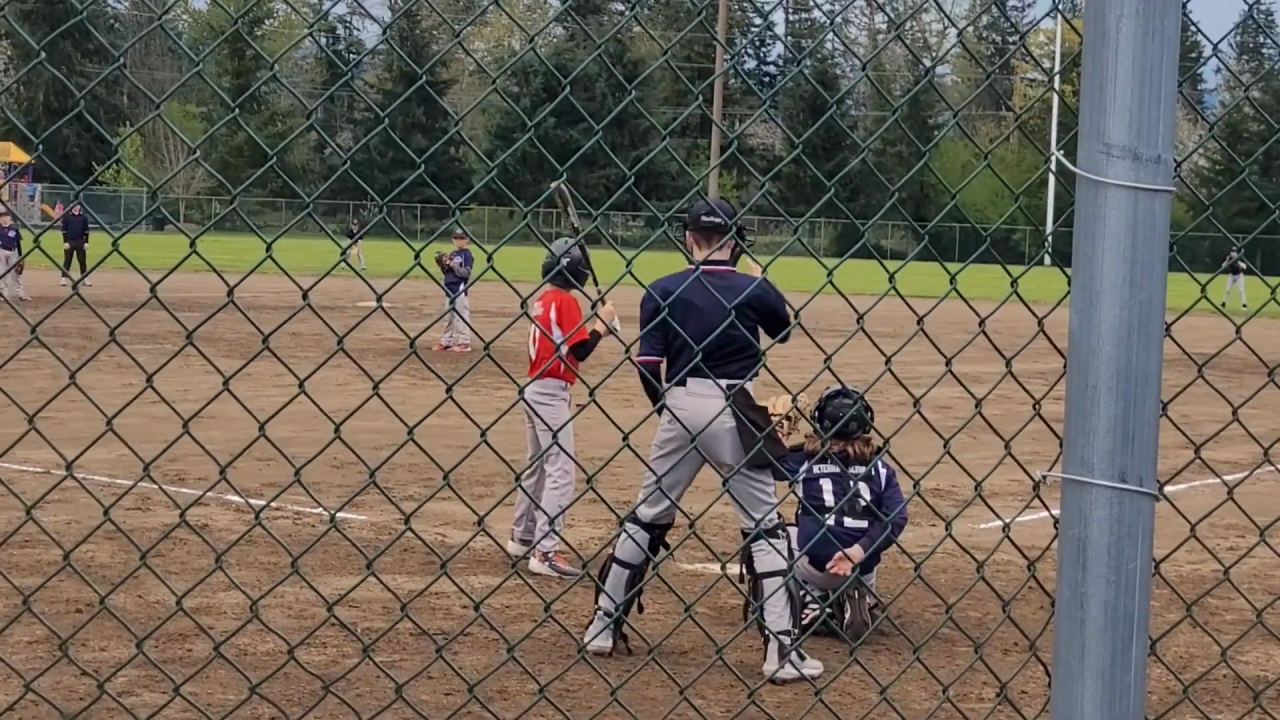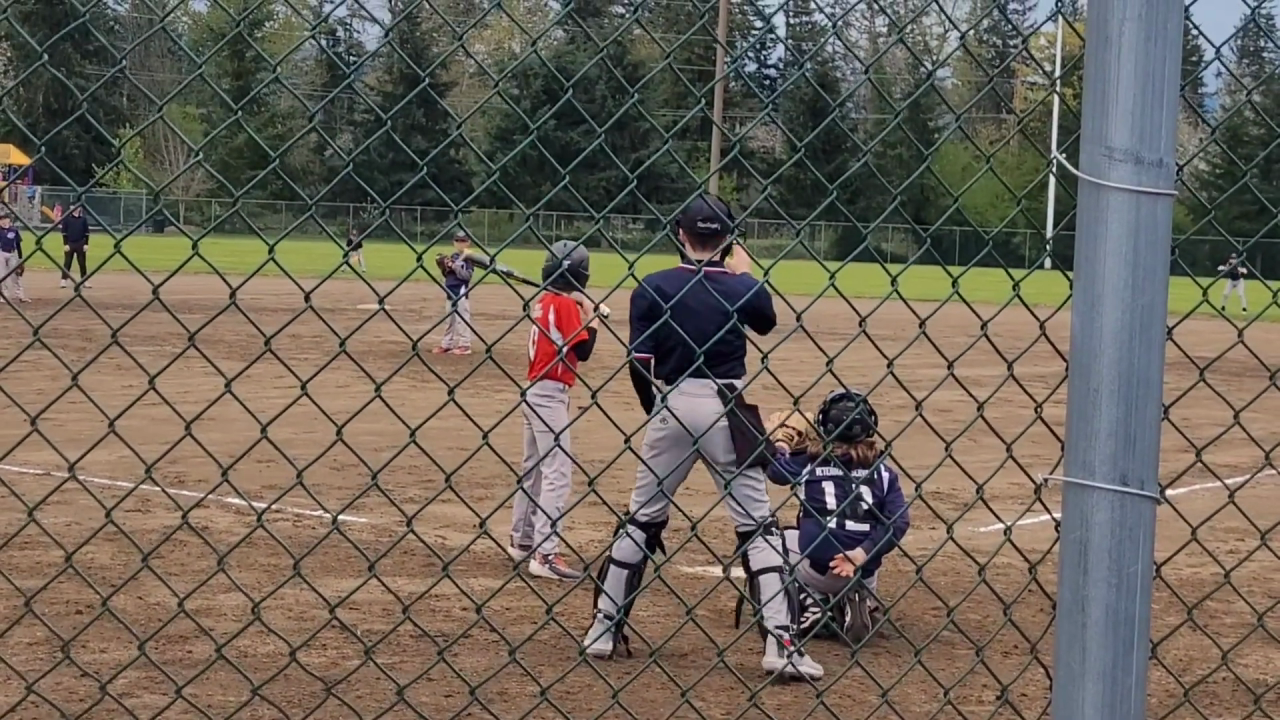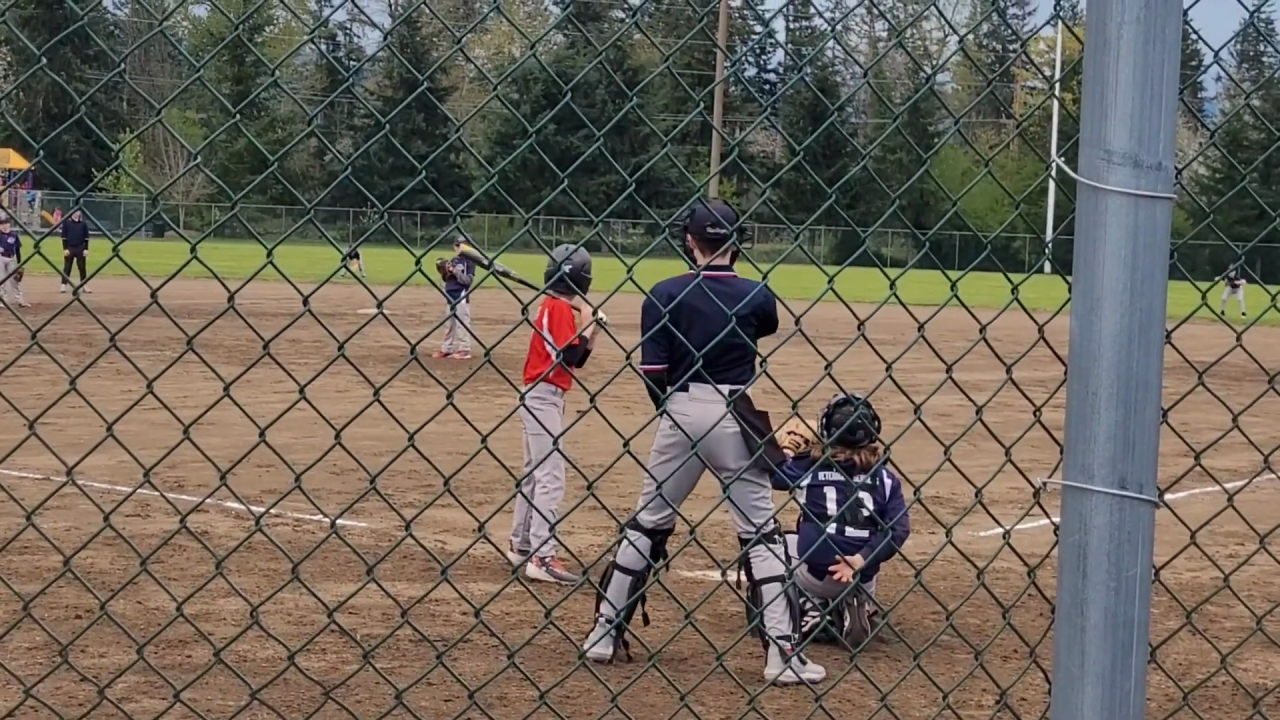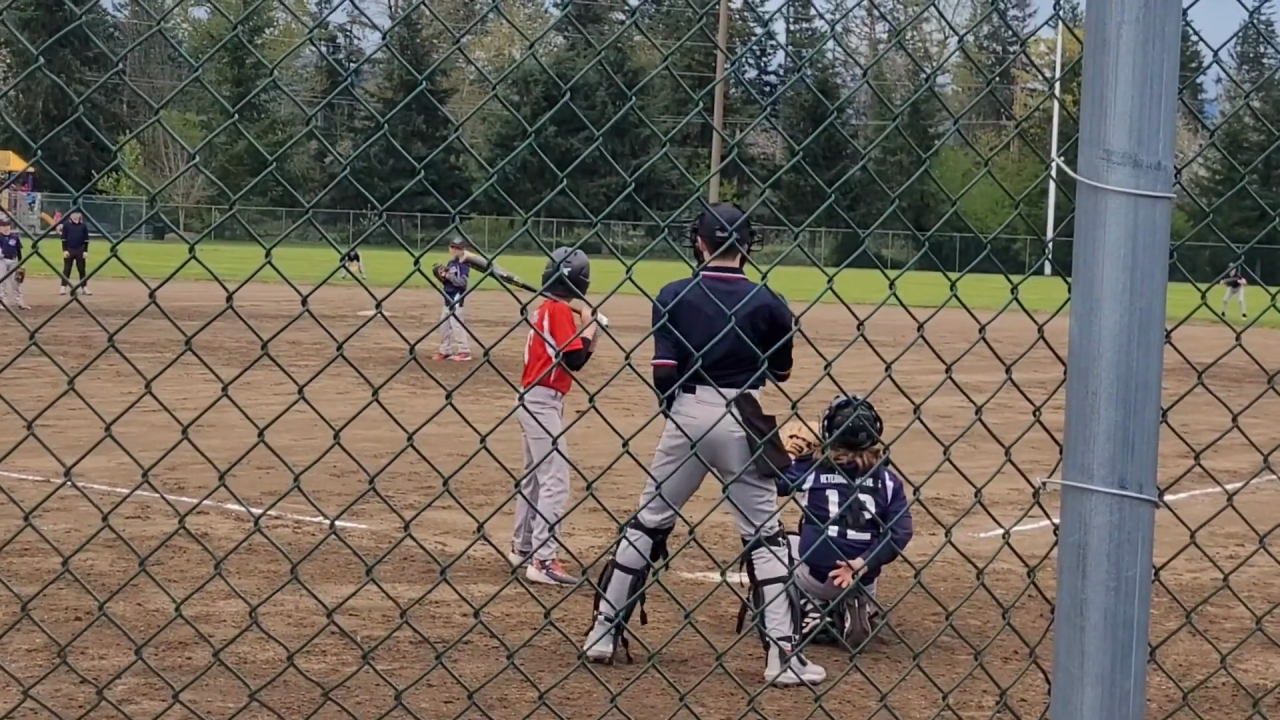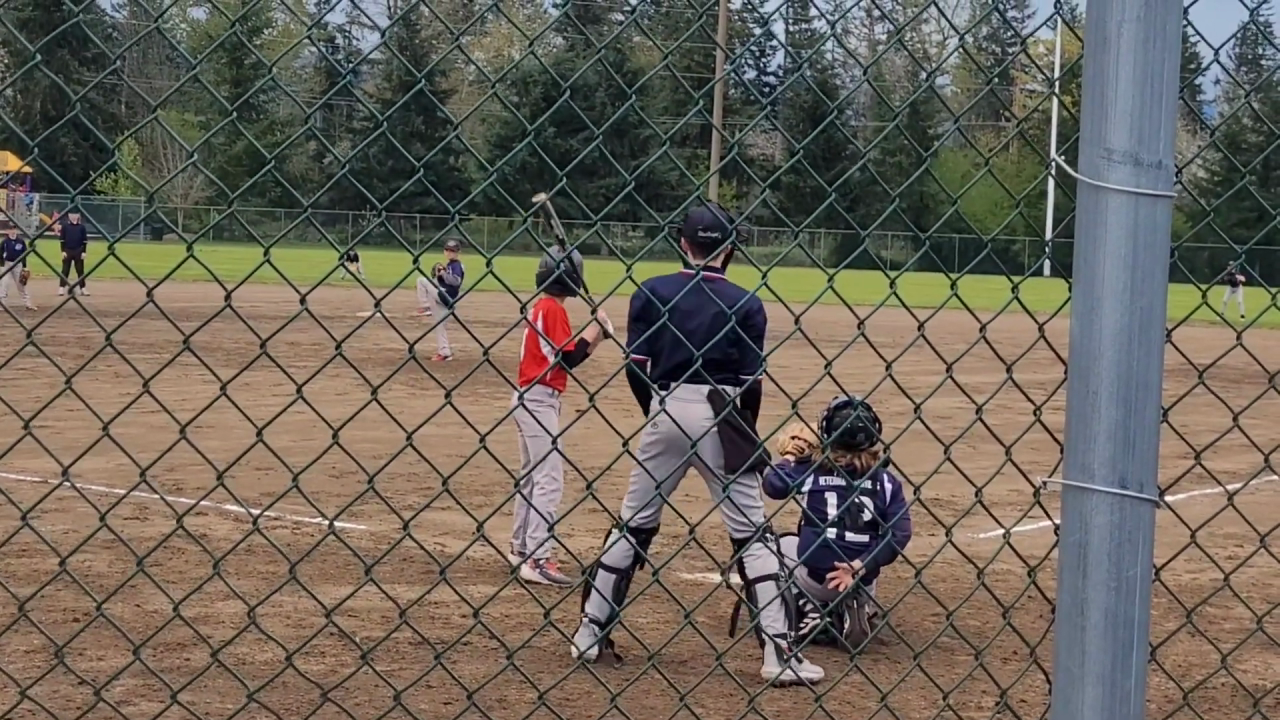
dt=0.4s
person 1, frame 1
left shoulder: (662, 290)
right shoulder: (755, 288)
left elbow: (649, 368)
right elbow: (783, 331)
left hip: (681, 407)
right hip: (736, 413)
left knee: (646, 518)
right knee: (764, 529)
left ankle: (604, 625)
right ankle: (782, 647)
person 1, frame 2
left shoulder: (652, 287)
right shoulder: (746, 289)
left elbow: (638, 364)
right elbow: (767, 323)
left wrist: (654, 413)
left hip: (672, 407)
right hip: (727, 412)
left knee: (641, 520)
right knee: (759, 527)
left ankle: (604, 629)
right ankle: (781, 643)
person 1, frame 3
left shoulder: (663, 294)
right shoulder: (756, 295)
left elbow: (651, 373)
left wrist: (670, 413)
left hip: (680, 413)
right hip: (733, 418)
left knee: (646, 525)
right knee: (761, 534)
left ankle: (605, 634)
right ankle: (782, 653)
person 1, frame 4
left shoulder: (673, 295)
right shoulder: (768, 302)
left elbow: (664, 371)
right elbow: (782, 371)
left wrist: (674, 416)
left hip: (686, 414)
right hip: (740, 421)
left knee: (647, 525)
right knee: (765, 536)
left ankle: (604, 632)
right ankle: (783, 654)
person 1, frame 5
left shoulder: (651, 292)
right shoulder: (746, 303)
left elbow: (635, 367)
right elbow: (752, 382)
right wrist: (748, 437)
left hip: (666, 413)
right hip: (720, 417)
left knee: (632, 526)
right knee: (752, 534)
left ankle: (590, 634)
right ankle: (779, 652)
person 2, frame 1
left shoulder: (542, 300)
right shoulder: (566, 301)
right elbow: (579, 350)
left wrist: (599, 328)
right wrist: (602, 322)
left hip: (535, 390)
right hip: (552, 393)
left knee: (537, 467)
right knee: (561, 472)
left ankle: (522, 537)
right ankle: (545, 553)
person 2, frame 2
left shoulder: (543, 302)
right shoulder: (564, 303)
right elbow: (582, 351)
left wrist: (587, 318)
right wrist: (592, 317)
left hip: (536, 392)
right hip: (550, 395)
left knee: (534, 470)
right knee: (557, 474)
left ankle: (522, 541)
right ankle: (545, 555)
person 2, frame 3
left shoulder: (551, 306)
right shoulder: (559, 307)
left elbow: (577, 360)
right elbow: (569, 355)
left wrist: (591, 329)
right wrist: (587, 323)
left hip: (540, 396)
right hip: (544, 397)
left knee: (535, 474)
right knee: (551, 478)
left ankle: (521, 547)
right ankle: (542, 558)
person 2, frame 4
left shoulder: (545, 309)
right shoulder: (560, 310)
left elbow: (572, 362)
right elbow: (573, 361)
left wrist: (593, 332)
right wrist: (588, 326)
left hip: (534, 400)
right hip: (543, 401)
left knee: (534, 477)
right knee: (555, 482)
left ankle: (522, 548)
right ankle: (542, 561)
person 2, frame 5
left shoulder: (540, 307)
right shoulder: (553, 309)
left elbow: (562, 358)
right elbow: (568, 359)
left wrist: (595, 335)
right wrist: (595, 329)
left hip: (530, 398)
right hip: (540, 400)
left knee: (531, 477)
right knee: (549, 480)
left ankle: (521, 548)
right ankle: (537, 560)
person 3, frame 1
left shoulder: (805, 459)
right shoulder: (879, 467)
right elbow: (896, 518)
right wrist: (860, 551)
left hip: (816, 565)
right hip: (862, 571)
left ankle: (812, 602)
right ankle: (860, 602)
person 3, frame 2
left shoulder: (808, 462)
right shoulder: (882, 471)
left elbow: (773, 467)
right elbow: (898, 522)
left wrist: (782, 443)
right wrist: (861, 555)
left hip: (816, 568)
right hip: (863, 573)
left ankle: (812, 605)
right ankle: (860, 605)
person 3, frame 3
left shoulder: (810, 465)
right shoulder: (884, 476)
left elbow: (774, 473)
right elbow: (898, 528)
right wrist: (860, 561)
left hip: (815, 573)
right hip: (862, 577)
right knee: (861, 589)
left ankle: (810, 610)
right ankle: (857, 607)
person 3, frame 4
left shoulder: (812, 467)
right shoulder: (887, 479)
left elbow: (774, 480)
right elbow: (900, 532)
right wrist: (862, 565)
left hip: (816, 575)
right hip: (863, 580)
left ankle: (812, 610)
right ankle: (857, 610)
person 3, frame 5
left shoulder: (811, 468)
right shoulder: (885, 480)
left elbow: (772, 484)
right elbow: (899, 533)
left wrist: (788, 455)
right wrist: (859, 567)
left hip: (815, 576)
right hip: (861, 580)
left knee: (783, 544)
left ankle: (810, 611)
right ankle: (855, 611)
